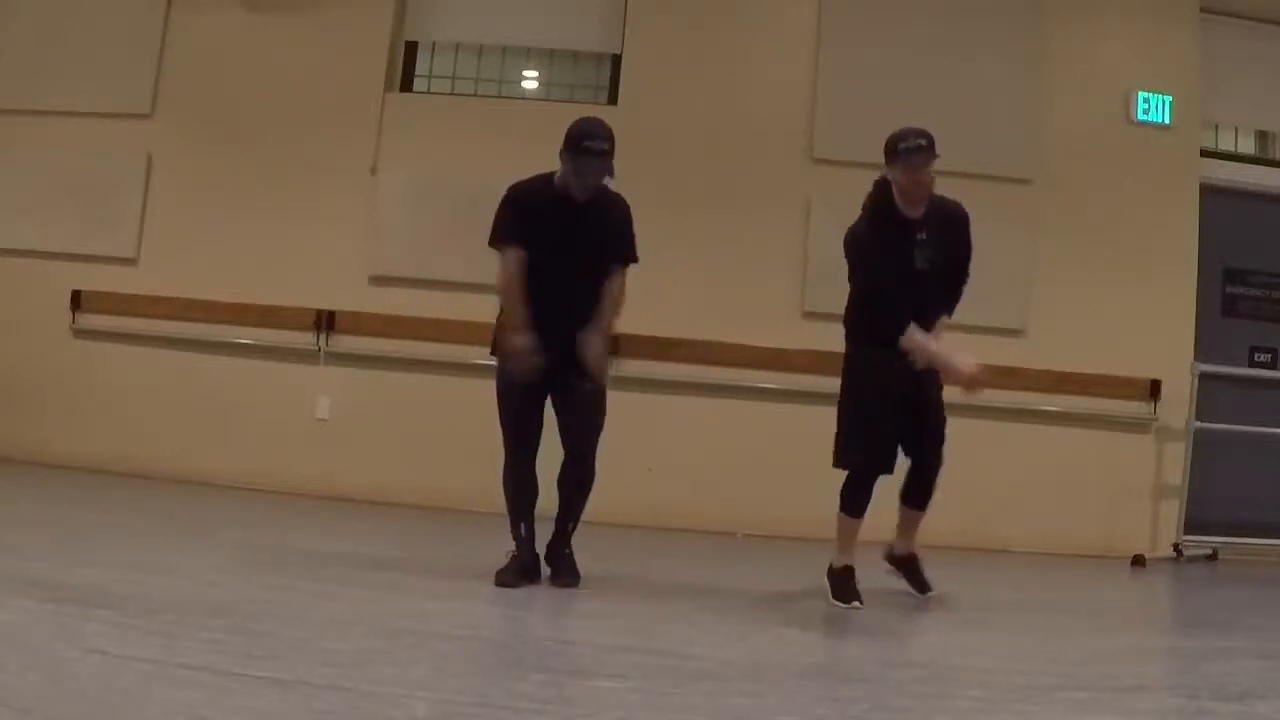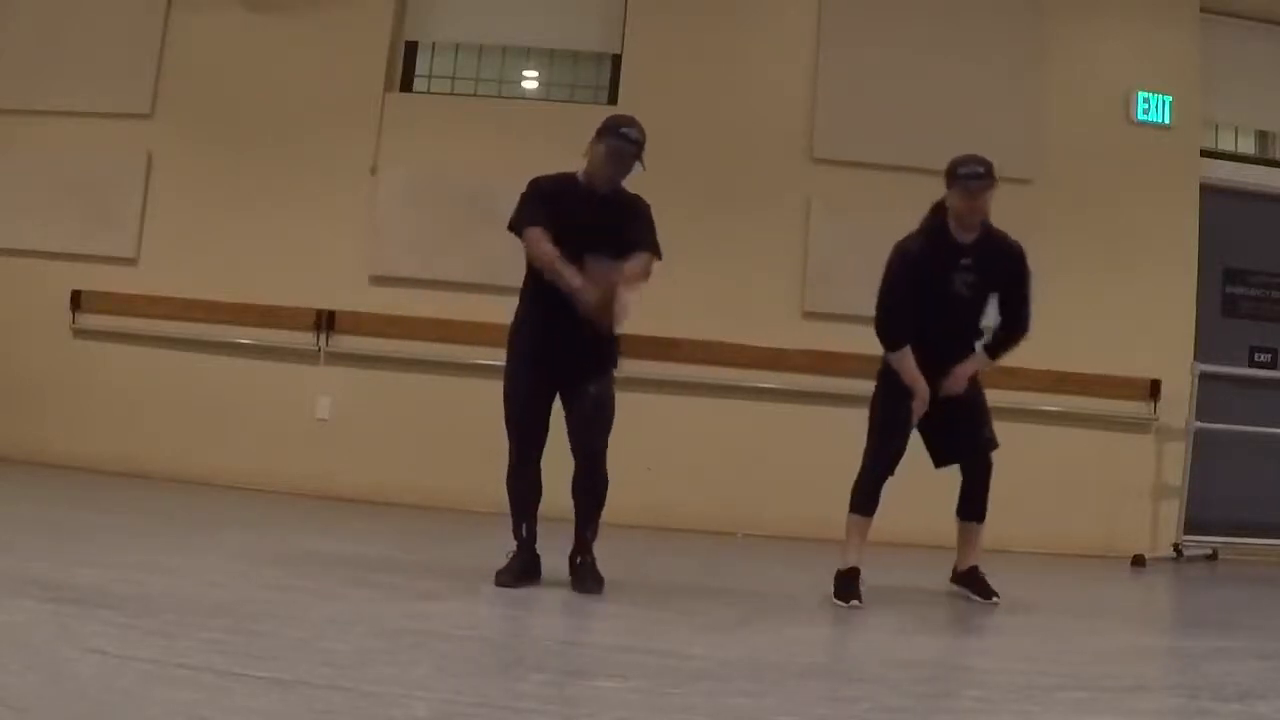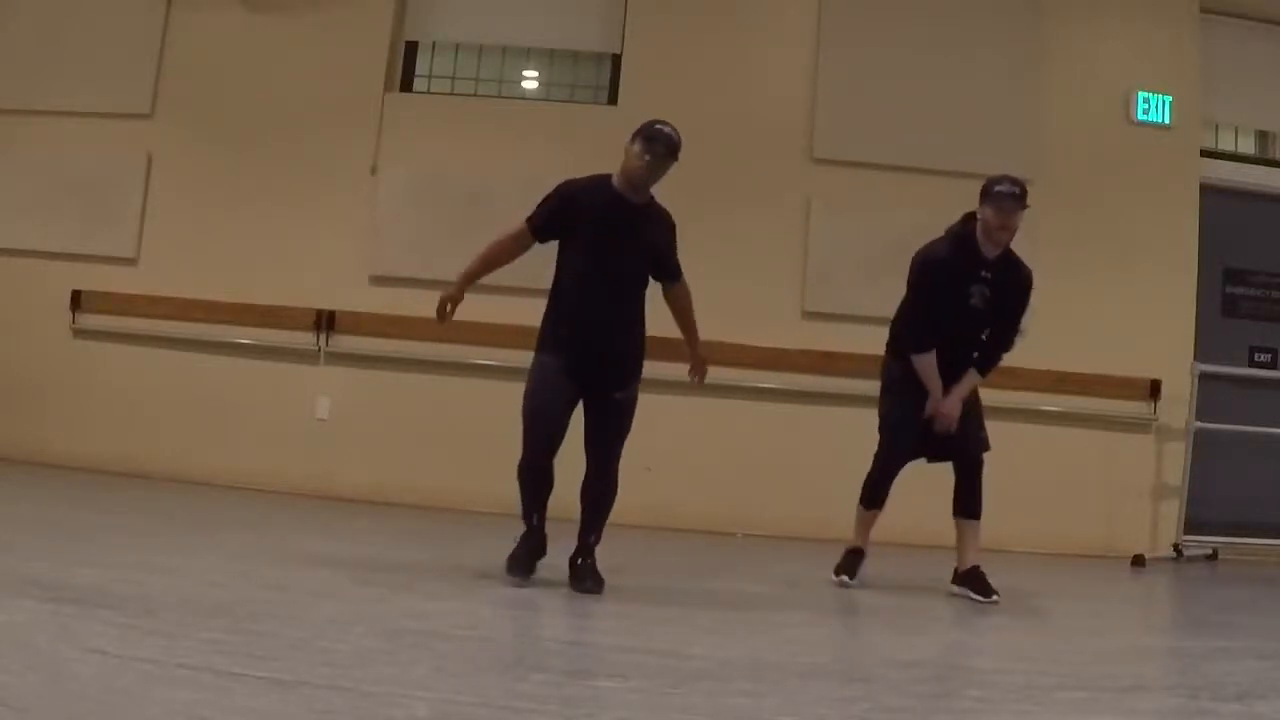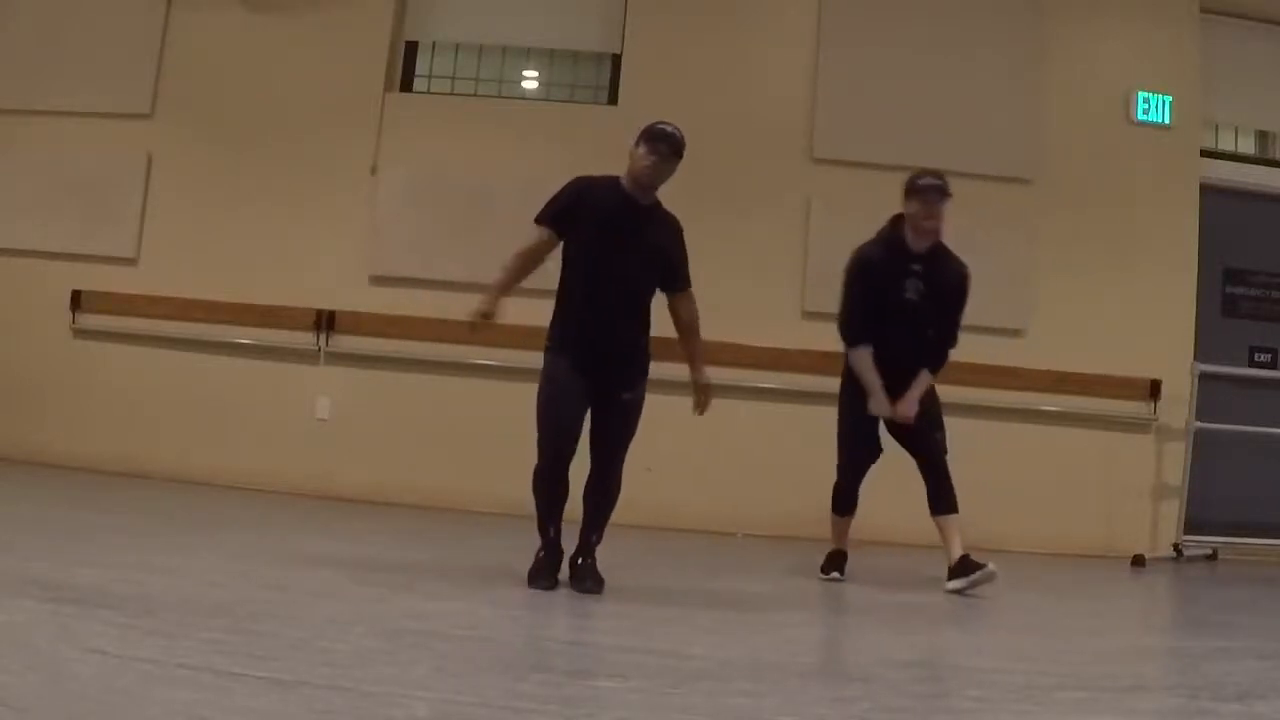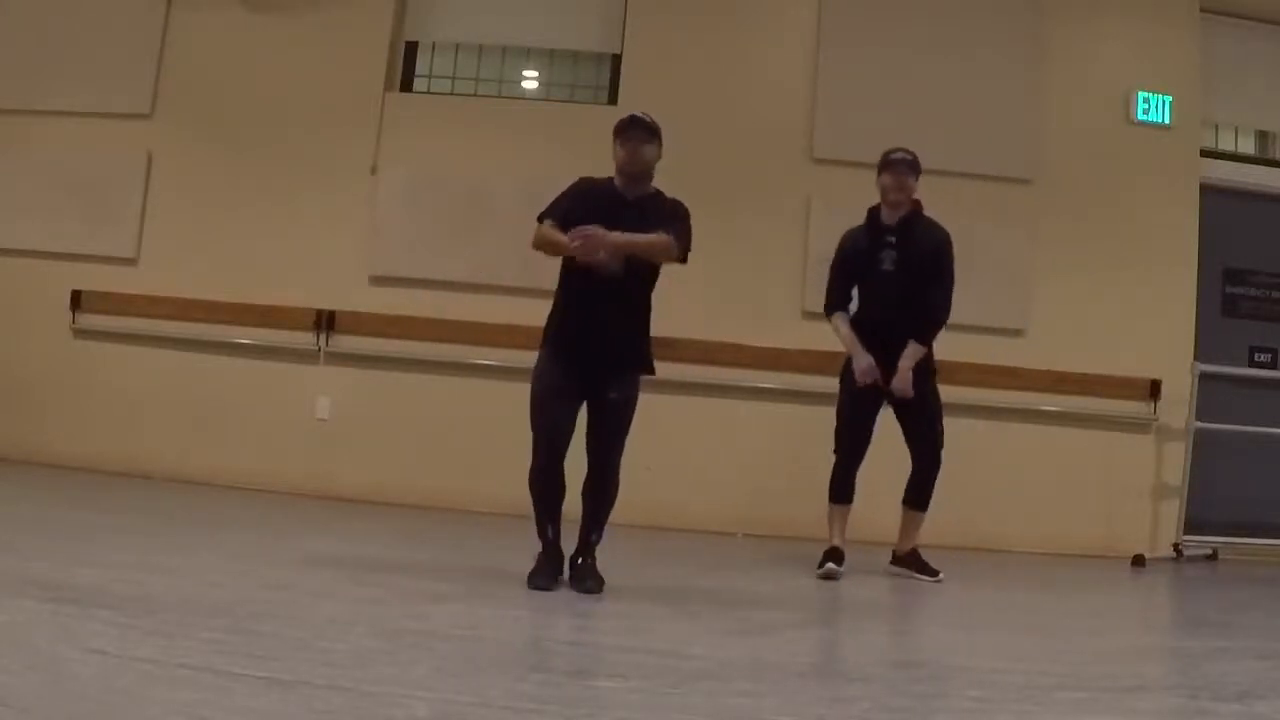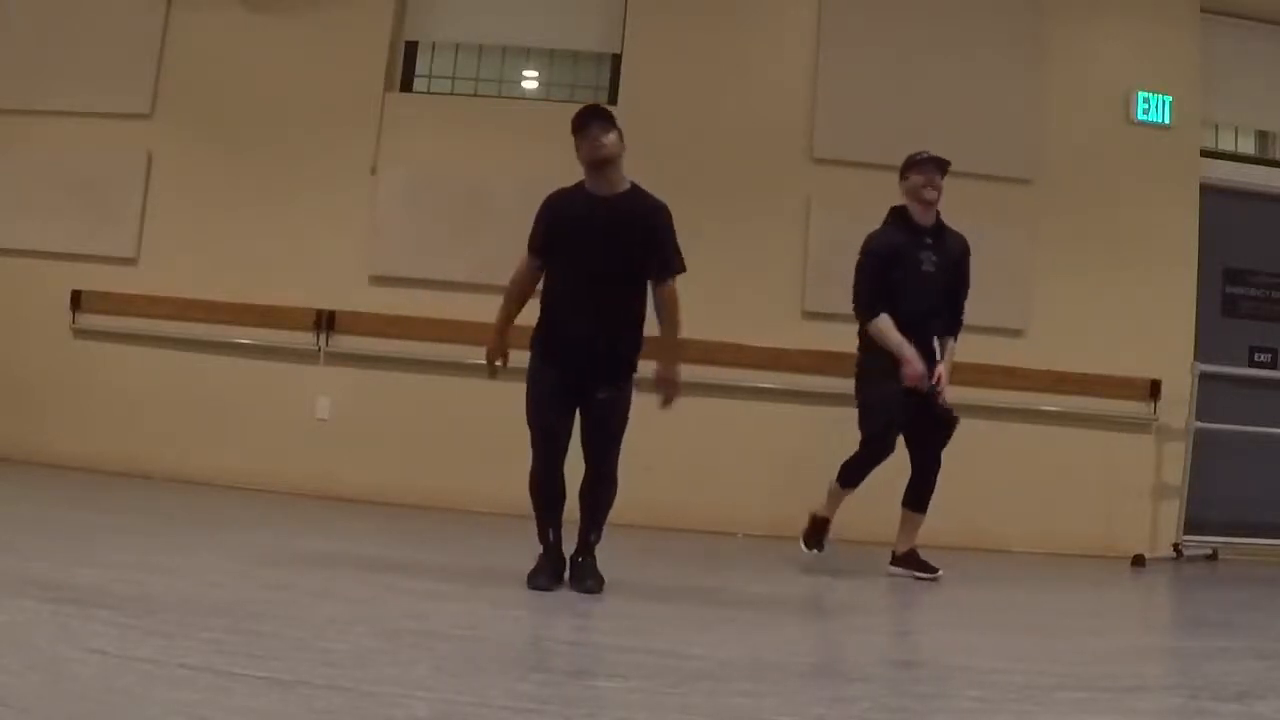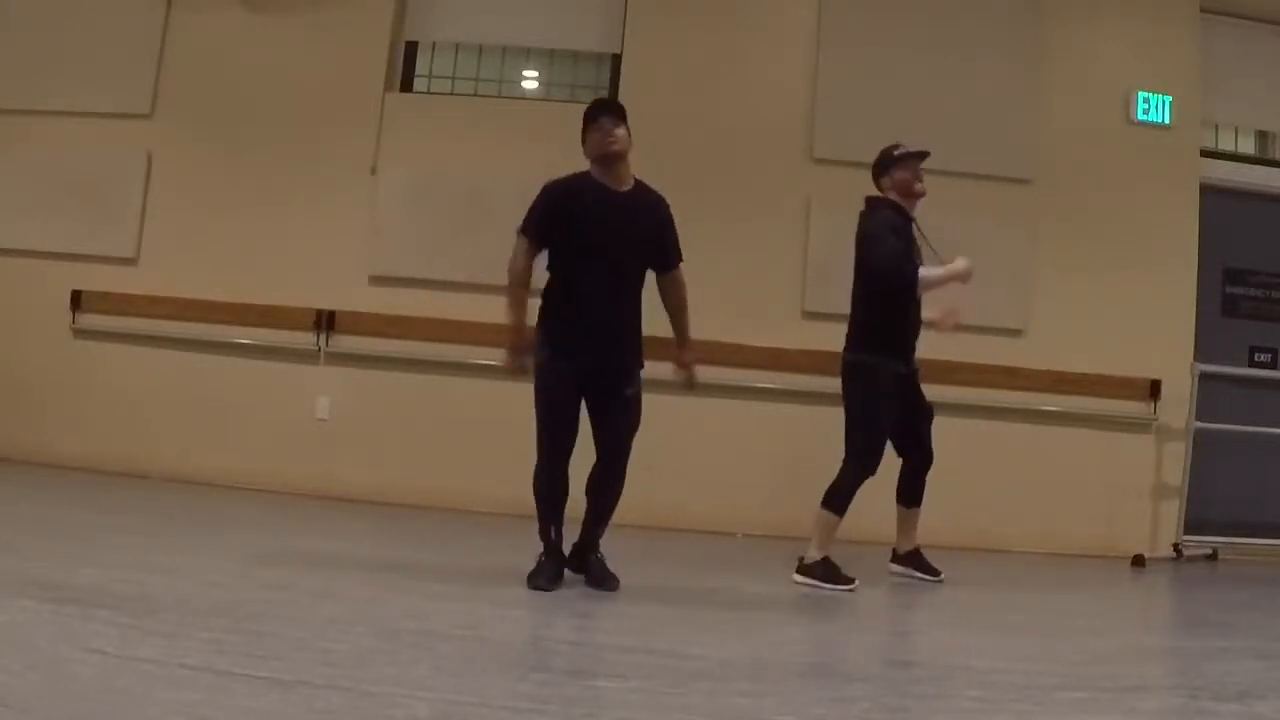
dt=0.4s
person 1, frame 1
left shoulder: (614, 210)
right shoulder: (524, 197)
left elbow: (616, 277)
right elbow: (511, 267)
left wrist: (599, 333)
right wrist: (517, 331)
left hip: (582, 353)
right hip: (523, 347)
left knee: (582, 454)
right knee: (520, 453)
left ankle: (561, 546)
right ankle: (524, 551)
person 1, frame 2
left shoulder: (633, 210)
right shoulder: (545, 191)
left elbow: (644, 262)
right elbow: (537, 247)
left wrist: (615, 281)
right wrist: (577, 287)
left hip: (592, 356)
right hip: (532, 348)
left knee: (591, 458)
right knee: (524, 454)
left ankle: (583, 555)
right ankle: (525, 551)
person 1, frame 3
left shoulder: (659, 223)
right shoulder: (577, 195)
left elbow: (674, 286)
right elbow: (519, 239)
left wrist: (695, 347)
right wrist: (462, 282)
left hip: (620, 362)
right hip: (559, 350)
left knee: (604, 464)
right knee: (537, 447)
left ankle: (585, 556)
right ankle: (534, 532)
person 1, frame 4
left shoulder: (667, 228)
right shoulder: (585, 194)
left elbow: (681, 299)
right elbow: (541, 244)
left wrist: (697, 368)
right wrist: (495, 292)
left hip: (628, 362)
right hip: (570, 351)
left knee: (609, 465)
right knee: (554, 453)
left ankle: (586, 556)
right ankle: (548, 549)
person 1, frame 5
left shoulder: (670, 212)
right shoulder: (585, 193)
left elbow: (666, 248)
right elbow: (542, 236)
left wrist: (612, 239)
right wrist: (577, 247)
left hip: (622, 356)
right hip: (563, 346)
left knee: (605, 461)
right knee: (547, 451)
left ankle: (586, 556)
right ankle: (550, 551)
person 1, frame 6
left shoulder: (649, 212)
right shoulder: (559, 204)
left elbow: (664, 286)
right elbow: (530, 269)
left wrist: (669, 359)
right wrist: (501, 329)
left hip: (612, 363)
right hip: (551, 354)
left knee: (602, 463)
right knee: (547, 458)
left ankle: (586, 555)
right ankle: (550, 552)
person 1, frame 7
left shoulder: (652, 208)
right shoulder: (562, 194)
left elbow: (670, 277)
right elbow: (523, 254)
left wrist: (683, 343)
right wrist: (517, 324)
left hip: (620, 354)
right hip: (560, 347)
left knee: (615, 456)
right knee: (554, 453)
left ankle: (588, 550)
right ankle: (551, 551)
person 2, frame 1
left shoulder: (952, 218)
right shoulder: (866, 234)
right elbow: (889, 315)
left wrist: (933, 345)
right wrist: (949, 360)
left hip: (920, 355)
right hip: (871, 358)
left knee: (930, 456)
right knee: (867, 462)
left ankle: (903, 549)
right ankle: (841, 566)
person 2, frame 2
left shoulder: (1006, 255)
right shoulder: (914, 251)
left elbow: (1015, 324)
right elbow: (889, 326)
left wrist: (971, 368)
right wrist: (918, 388)
left hip: (959, 370)
right hip: (904, 369)
left knee: (979, 465)
right knee: (879, 461)
left ankle: (967, 567)
right ankle: (849, 567)
person 2, frame 3
left shoulder: (1017, 277)
right shoulder: (937, 257)
left elbow: (998, 343)
right elbow: (916, 332)
left wrist: (955, 395)
right wrist: (934, 391)
left hip: (959, 374)
right hip: (907, 368)
left knee: (971, 461)
right knee: (891, 455)
left ankle: (967, 568)
right ankle: (856, 549)
person 2, frame 4
left shoulder: (952, 272)
right shoulder: (870, 257)
left elbow: (943, 342)
right elbow: (851, 330)
left wrist: (912, 395)
right wrist: (874, 392)
left hip: (916, 378)
right hip: (863, 377)
left knee: (936, 462)
right knee: (853, 463)
left ankle: (958, 561)
right ankle: (837, 551)
person 2, frame 5
left shoulder: (934, 239)
right shoulder: (856, 240)
left elbow: (936, 312)
right elbow: (835, 305)
left wrist: (906, 367)
right wrist: (857, 354)
left hip: (915, 364)
right hip: (864, 361)
left knee: (928, 454)
right knee: (848, 452)
left ankle: (905, 551)
right ankle: (835, 547)
person 2, frame 6
left shoulder: (955, 246)
right shoulder: (883, 240)
left elbow: (953, 314)
right elbow: (867, 308)
left wrist: (945, 363)
right wrist: (905, 356)
left hip: (924, 366)
right hip: (881, 363)
left knee: (928, 459)
right knee: (878, 444)
left ankle: (904, 551)
right ankle: (823, 514)
person 2, frame 7
left shoulder: (900, 227)
right shoulder: (882, 225)
right elbow: (899, 281)
left wrist: (930, 318)
right wrist: (950, 273)
left hip: (897, 363)
right hip: (871, 362)
left knee: (919, 453)
right knee: (862, 459)
left ankle: (906, 551)
right ankle: (813, 558)
